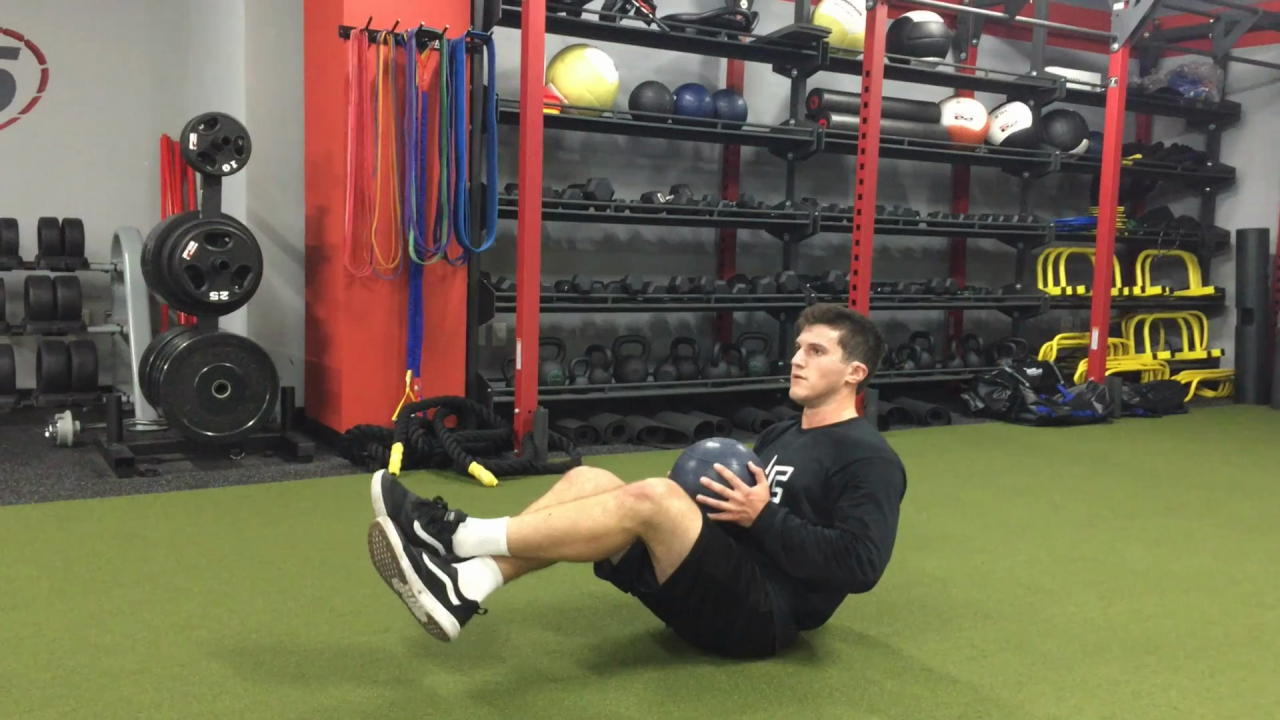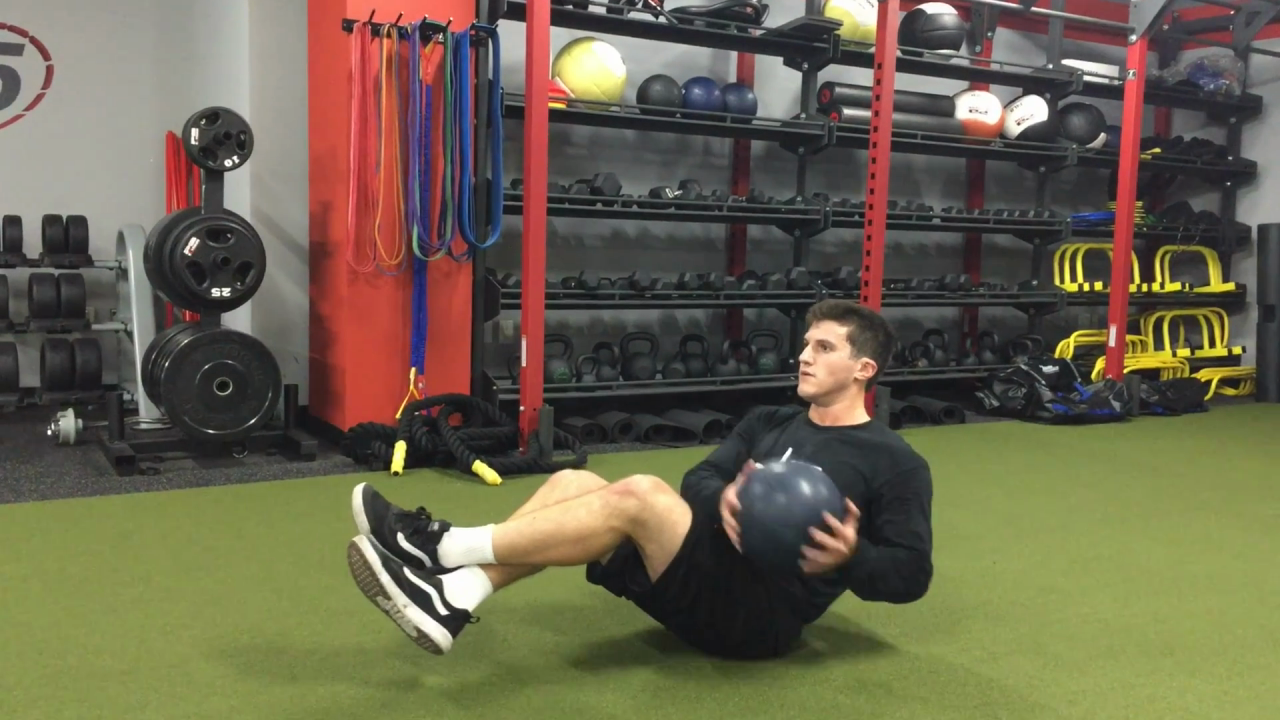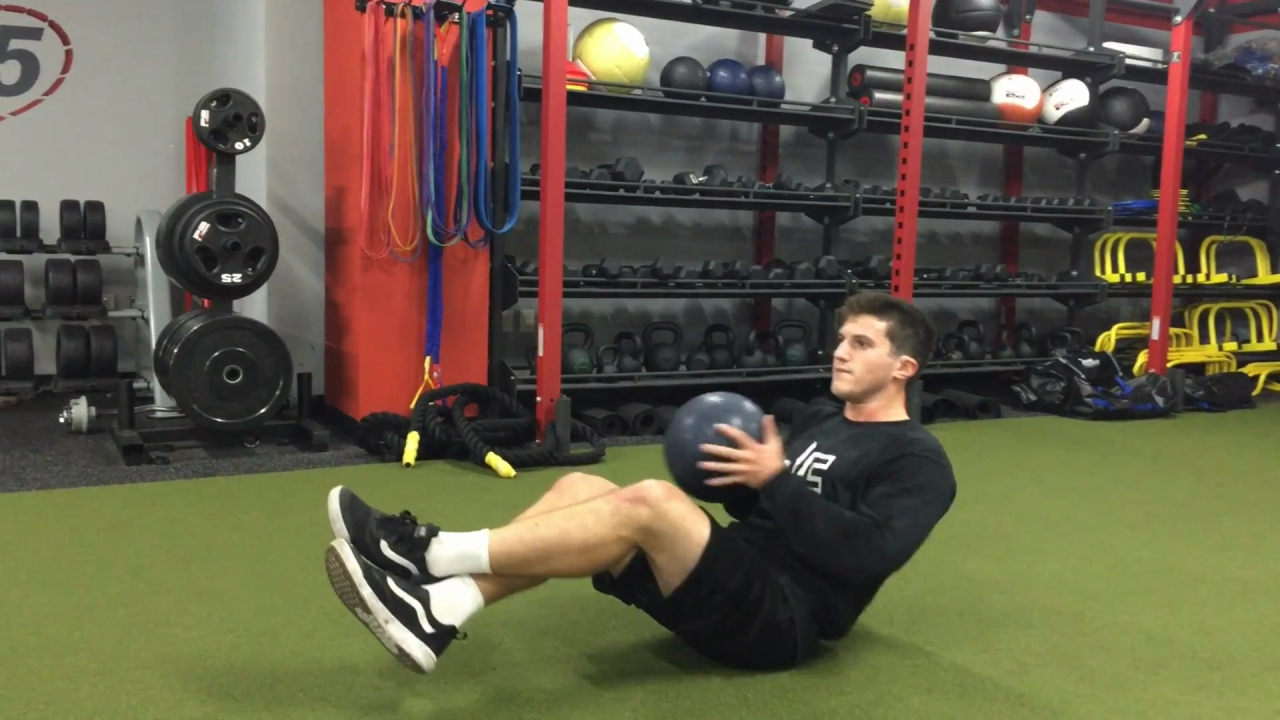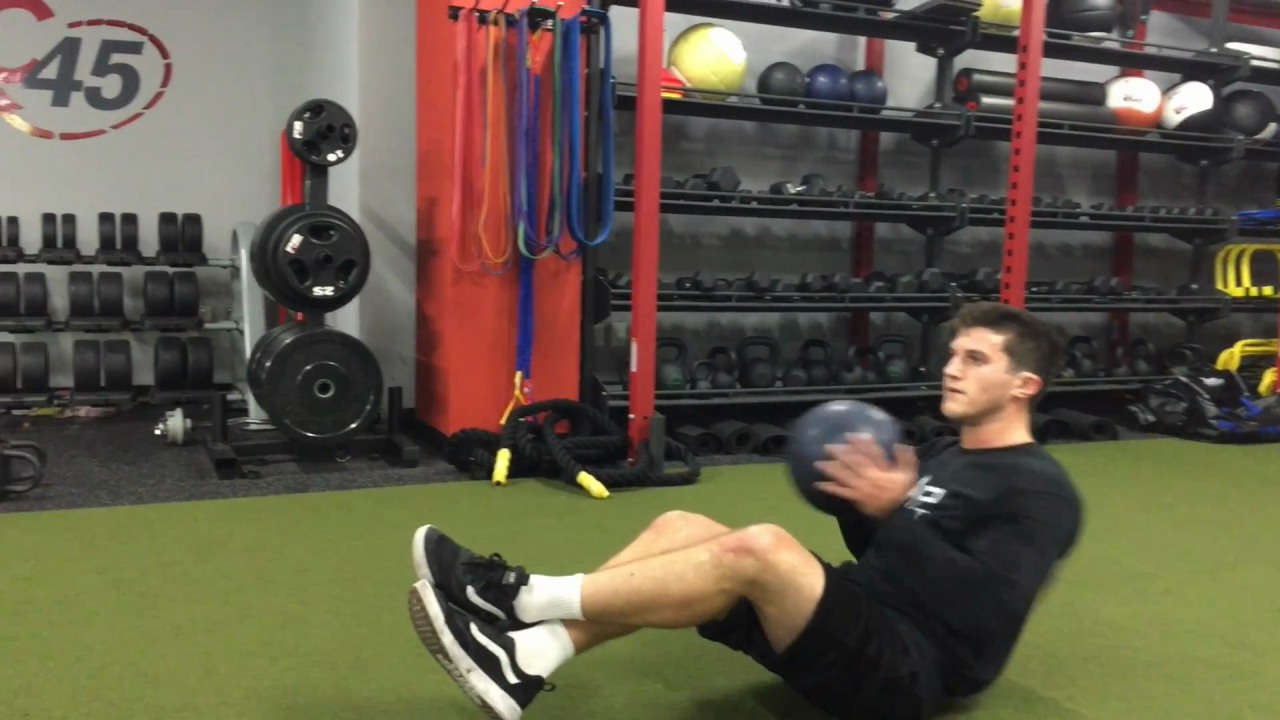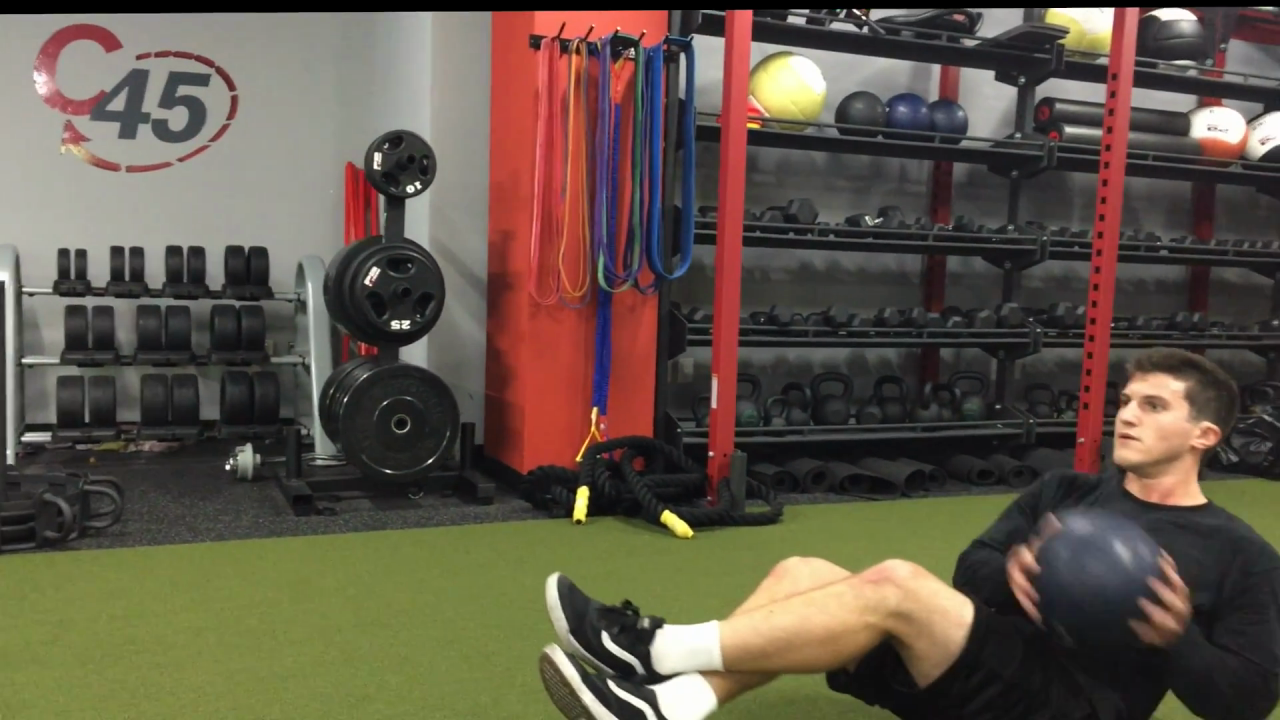
dt=1s
person 1, frame 1
left shoulder: (868, 459)
right shoulder: (781, 436)
left elbow: (859, 564)
left wrist: (763, 517)
right wrist: (707, 502)
left hip: (760, 613)
right hip: (713, 585)
left knee: (653, 497)
right knee: (588, 481)
left ankle: (463, 537)
right ankle: (462, 586)
person 1, frame 2
left shoulder: (894, 465)
right shoulder: (770, 423)
left elbow: (912, 570)
right elbow: (699, 479)
left wrist: (851, 560)
right wrist: (725, 499)
left hip: (760, 610)
right hip: (710, 574)
left knee: (642, 494)
right knee: (575, 482)
left ankle: (448, 547)
right ankle: (451, 600)
person 1, frame 3
left shoulder: (918, 460)
right shoulder: (820, 421)
left elbow: (864, 556)
left wrist: (777, 480)
right wrist: (737, 475)
left hip: (781, 617)
right hip: (737, 580)
left knee: (650, 499)
right knee: (581, 487)
left ankle: (440, 553)
right ankle: (436, 612)
person 1, frame 4
left shoulder: (1038, 490)
right shoulder: (946, 455)
left elbow: (984, 614)
left wrist: (895, 511)
right wrist: (855, 498)
right hip: (854, 621)
left knee: (761, 546)
right knee: (679, 527)
left ankle: (529, 597)
right ankle: (525, 659)
person 1, frame 5
right shoulder: (1069, 492)
right elbow: (974, 576)
left wrist: (1177, 640)
right wrist: (1010, 574)
left knee: (899, 584)
right knee: (803, 574)
left ankle: (662, 648)
